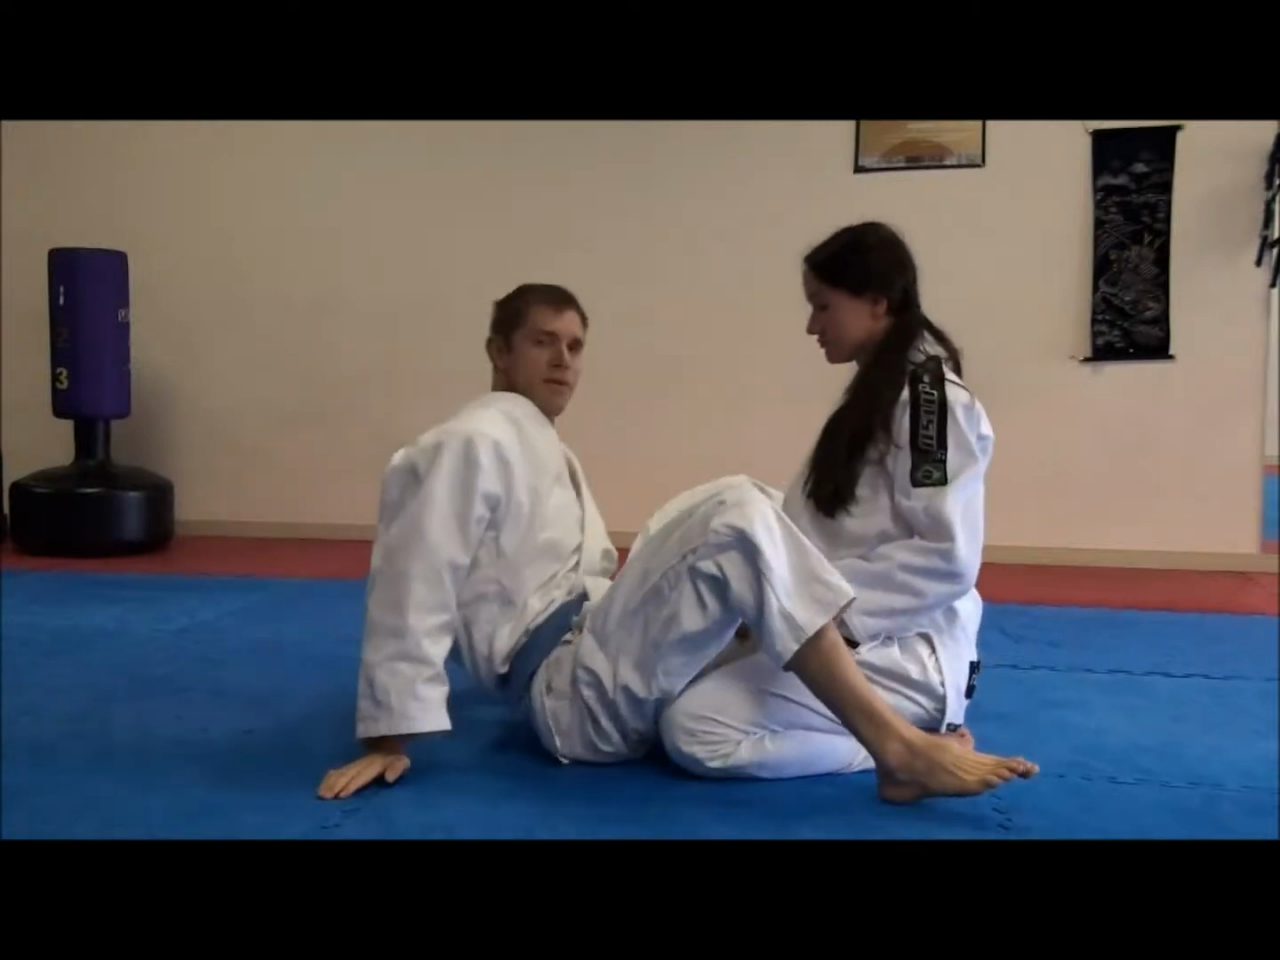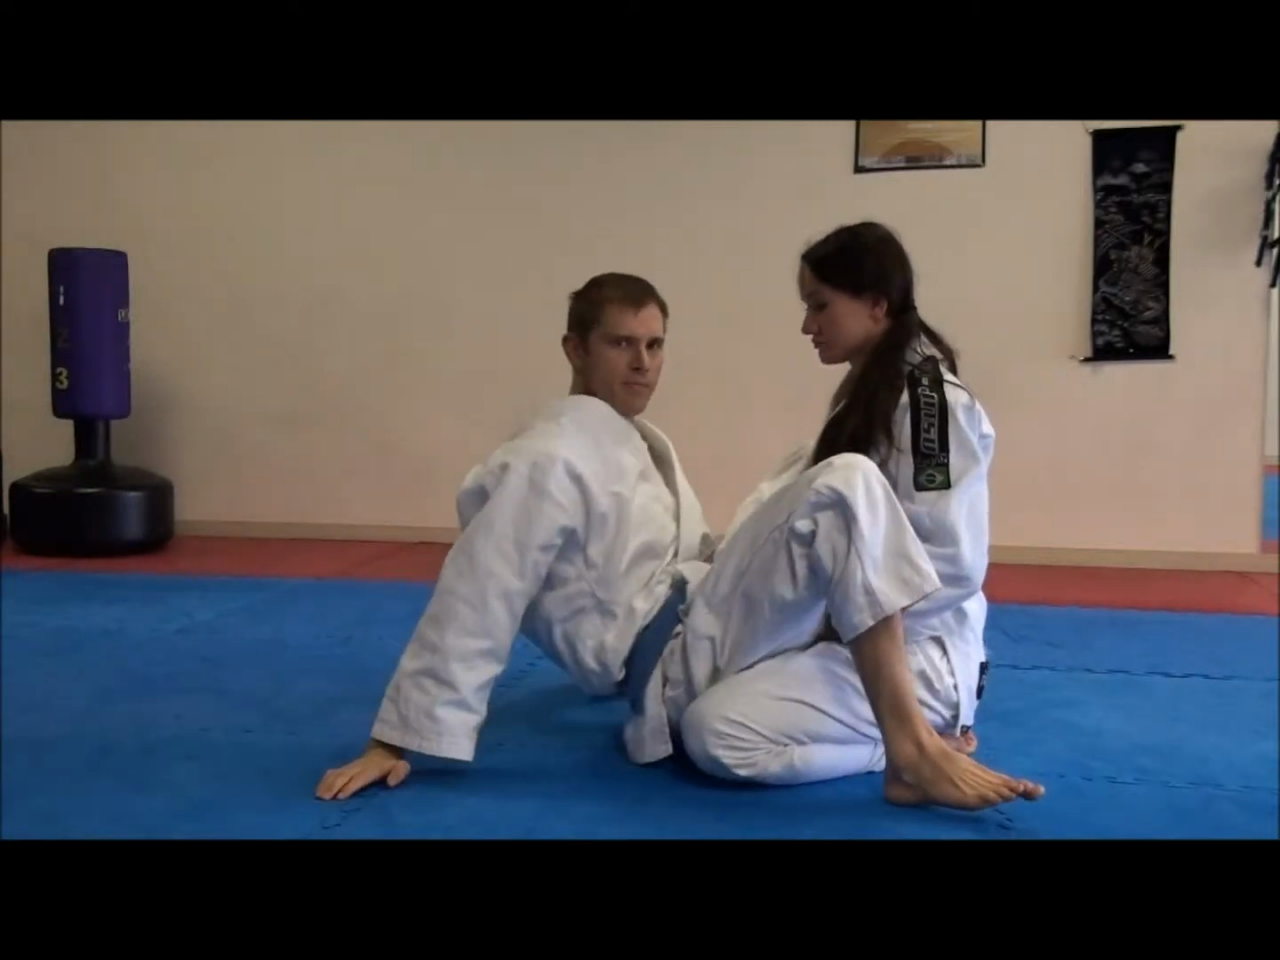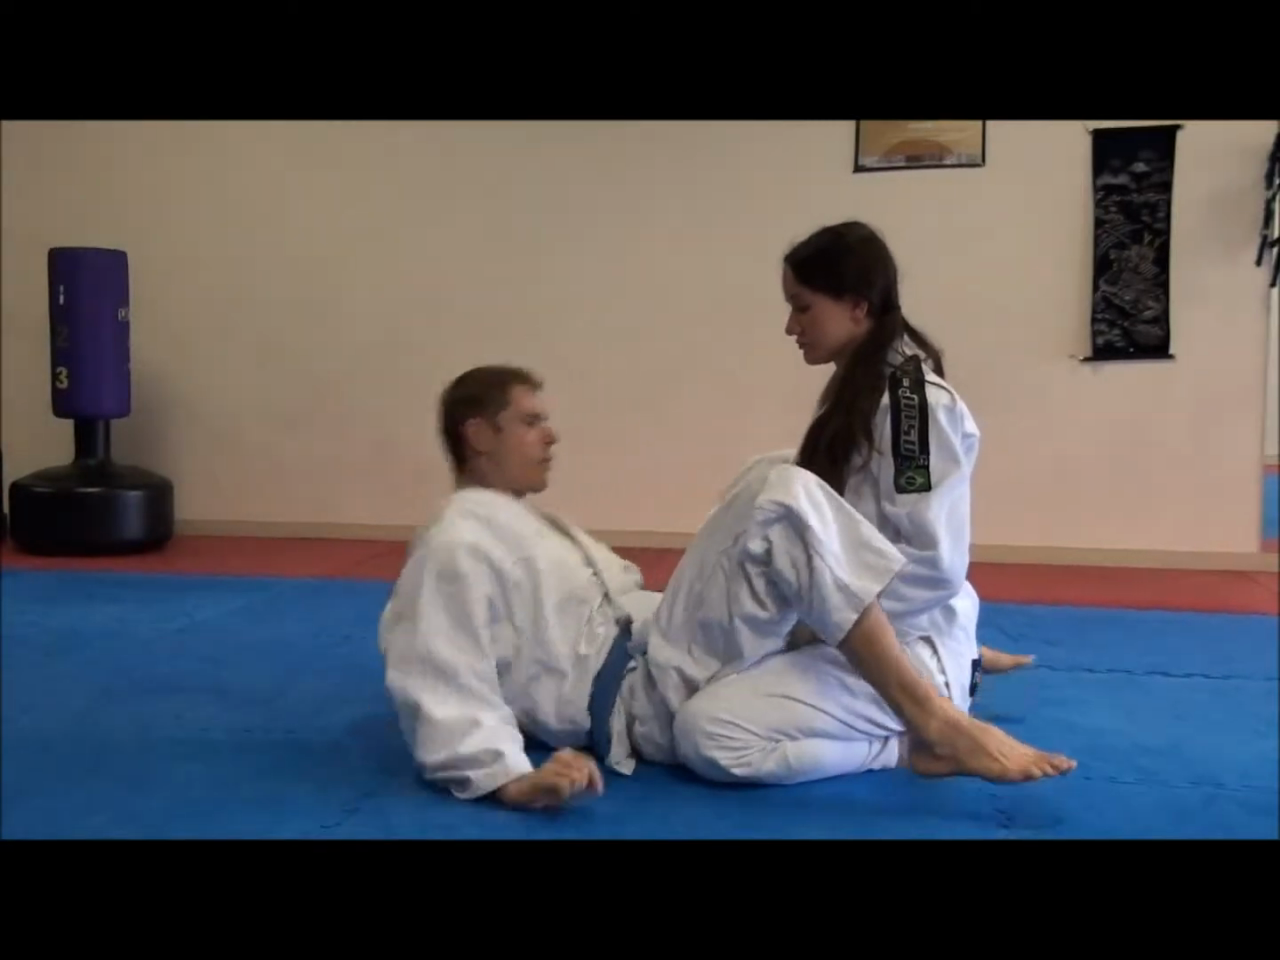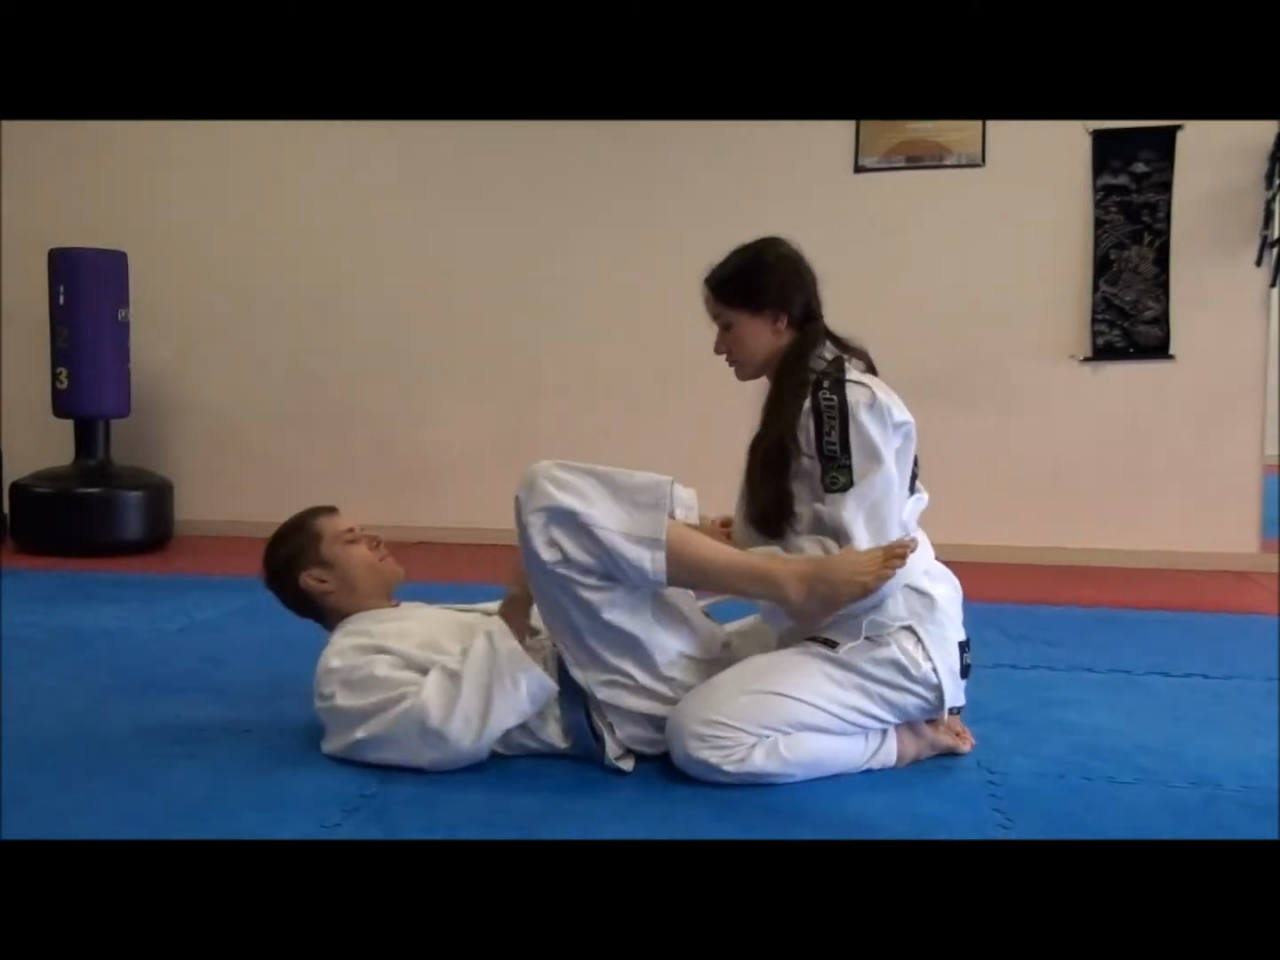
dt=0.7s
person 1, frame 1
left shoulder: (539, 446)
right shoulder: (473, 444)
right elbow: (415, 593)
right wrist: (388, 736)
left hip: (604, 662)
right hip: (581, 692)
right knee: (738, 518)
right ankle: (897, 747)
person 1, frame 2
left shoulder: (640, 443)
right shoulder: (547, 463)
right elbow: (470, 613)
right wrist: (398, 741)
left hip: (704, 642)
right hip: (673, 667)
right knee: (845, 483)
right ankle: (912, 749)
person 1, frame 3
left shoulder: (525, 522)
right shoulder: (458, 544)
right elbow: (446, 708)
right wrist: (521, 780)
left hip: (654, 656)
right hip: (648, 696)
right knee: (786, 505)
right ankle: (936, 726)
person 1, frame 4
left shoulder: (408, 625)
right shoulder: (348, 670)
right elbow: (458, 725)
right wrist: (514, 612)
right hip: (633, 703)
right knee: (550, 496)
right ankle: (790, 579)
person 2, frame 1
left shoulder: (933, 400)
right shoulder: (879, 389)
left elbow: (948, 559)
left hip: (907, 653)
right hip: (851, 633)
left knee: (696, 730)
right ankle: (903, 729)
person 2, frame 2
left shoulder: (932, 402)
right shoulder: (870, 391)
left elbow: (955, 563)
left wrist: (825, 601)
left hip: (915, 655)
right hip: (856, 636)
left knee: (719, 731)
right knee: (694, 695)
left ankle: (918, 745)
person 2, frame 3
left shoulder: (917, 401)
right shoulder: (857, 390)
left elbow: (935, 566)
left hip: (904, 652)
left knee: (711, 735)
right knee: (697, 682)
person 2, frame 4
left shoulder: (849, 401)
right shoulder: (803, 394)
right wrist: (735, 537)
left hip: (893, 640)
right hip: (844, 628)
left knee: (700, 737)
left ankle: (908, 738)
right ankle: (899, 718)
